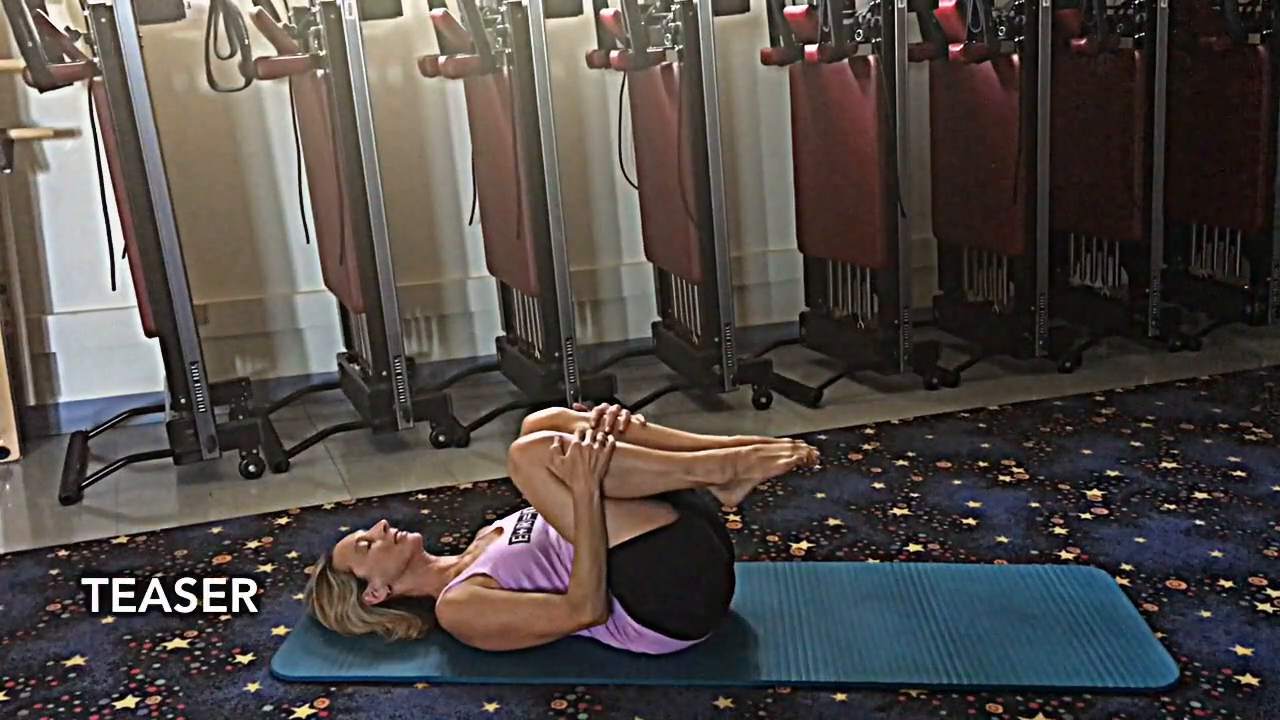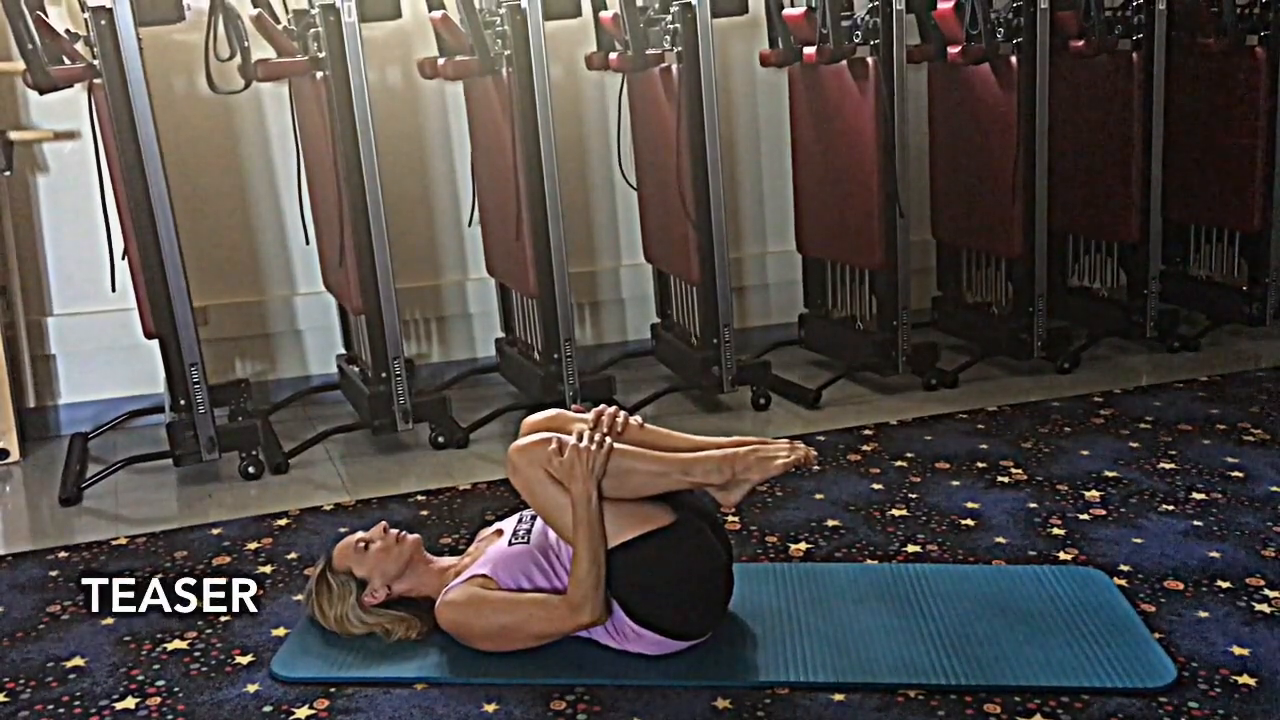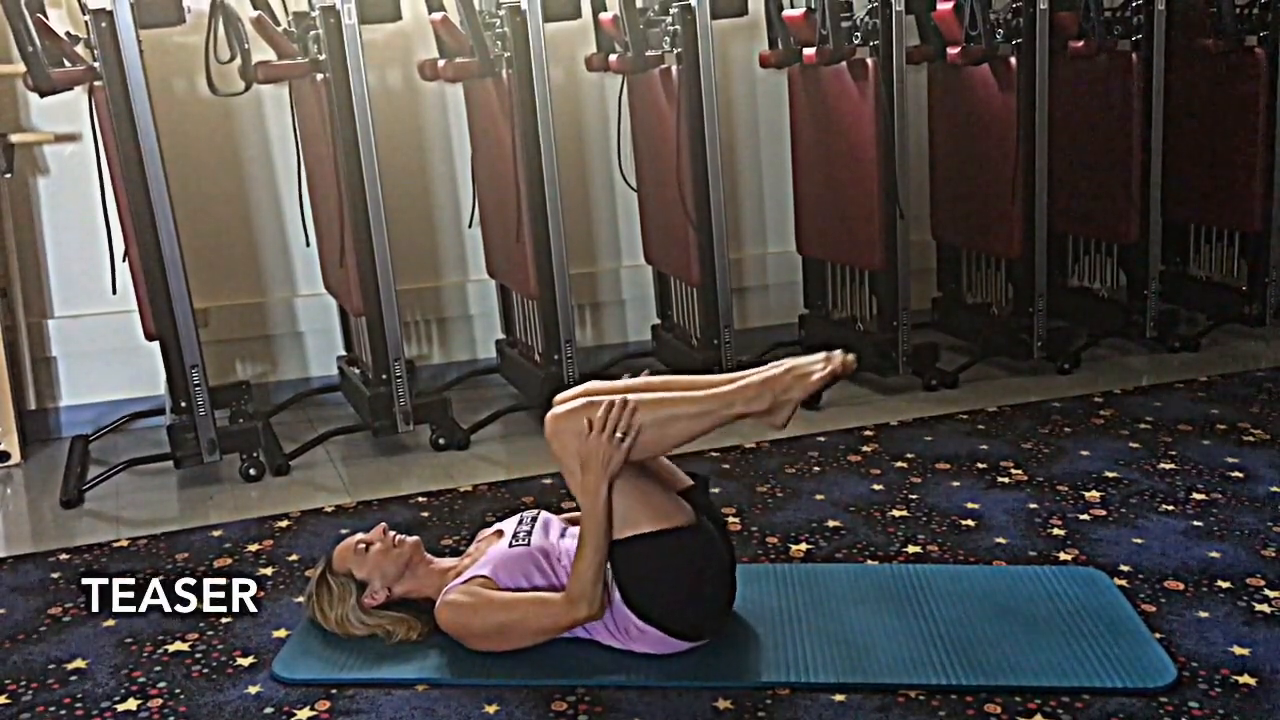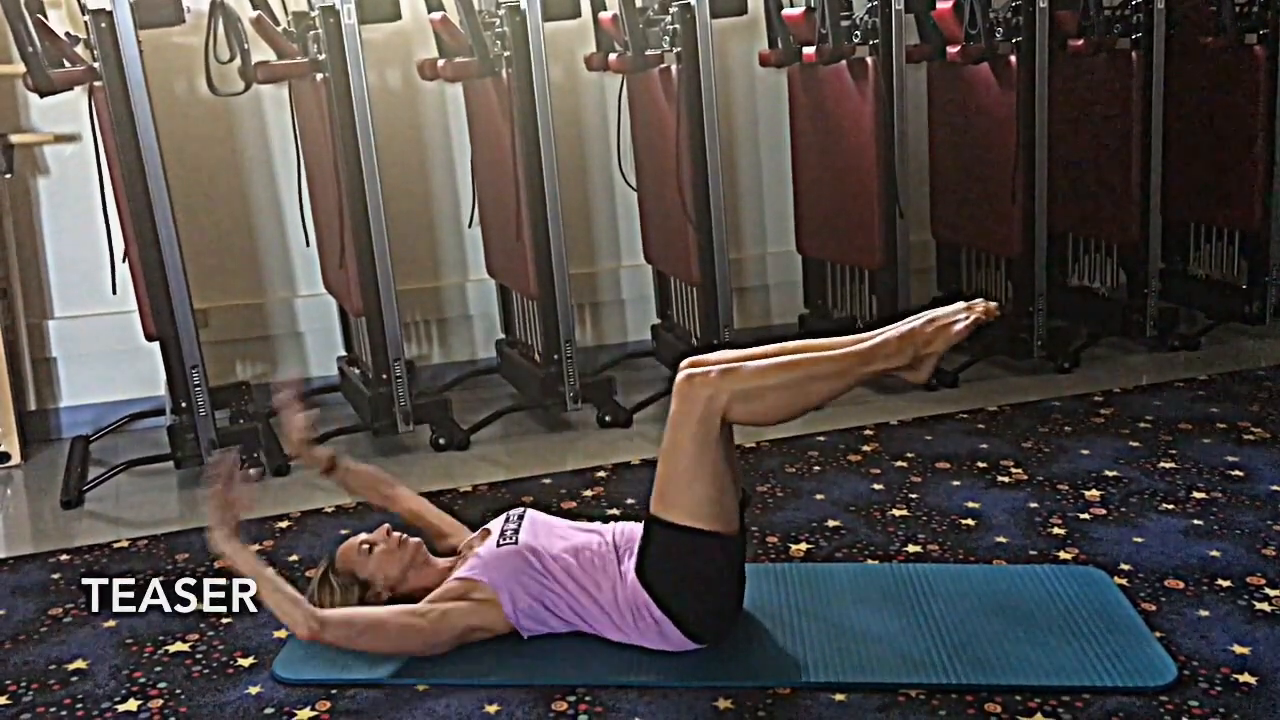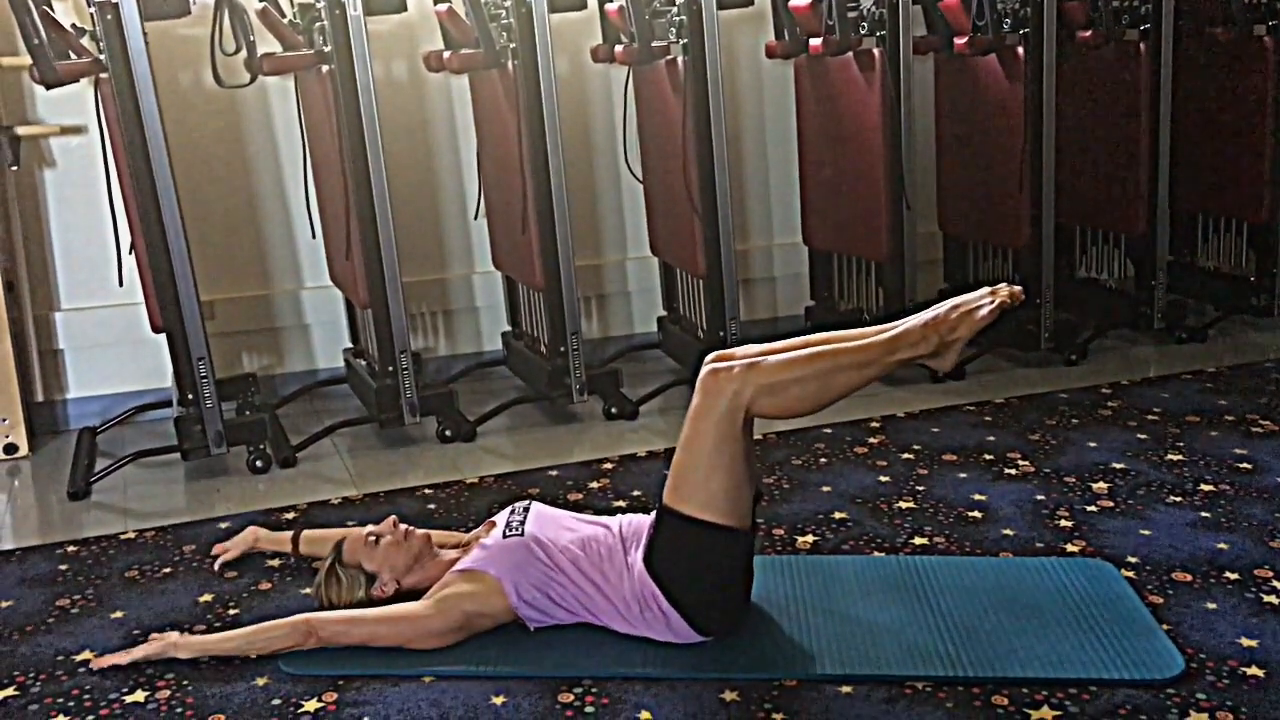
dt=1s
person 1, frame 1
left shoulder: (485, 545)
right shoulder: (457, 607)
left elbow: (587, 520)
right elbow: (585, 609)
left wrist: (608, 433)
right wrist: (584, 489)
left hip: (688, 548)
right hip: (671, 598)
left knee: (546, 426)
right knee: (533, 452)
left ankle: (729, 461)
right ankle: (728, 467)
person 1, frame 2
left shoulder: (484, 548)
right shoulder: (456, 608)
left elbow: (595, 525)
right elbow: (586, 610)
left wrist: (605, 435)
right wrist: (583, 490)
left hip: (686, 551)
right hip: (669, 595)
left knee: (546, 428)
right knee: (532, 454)
left ankle: (728, 458)
right ankle: (725, 470)
person 1, frame 3
left shoulder: (485, 546)
right shoulder: (457, 611)
left elbow: (612, 520)
right elbow: (585, 605)
right wrist: (596, 480)
left hip: (692, 557)
right hip: (677, 597)
left knee: (580, 405)
right knee: (570, 422)
left ankle: (764, 387)
right ankle: (759, 396)
person 1, frame 4
left shoulder: (468, 553)
right shoulder: (446, 612)
left elbow: (391, 489)
right elbow: (313, 622)
left wrist: (314, 452)
right wrist: (238, 550)
left hip: (674, 571)
right hip: (680, 602)
left knee: (706, 376)
right knee: (704, 388)
left ankle: (896, 348)
right ankle: (894, 351)
person 1, frame 5
left shoulder: (472, 547)
right shoulder: (451, 603)
left elbow: (361, 537)
right elbow: (319, 627)
left wrist: (275, 536)
right wrist: (182, 646)
left hip: (677, 557)
right hip: (686, 591)
left knee: (734, 372)
right knee: (727, 380)
left ankle: (915, 339)
right ankle: (915, 339)
